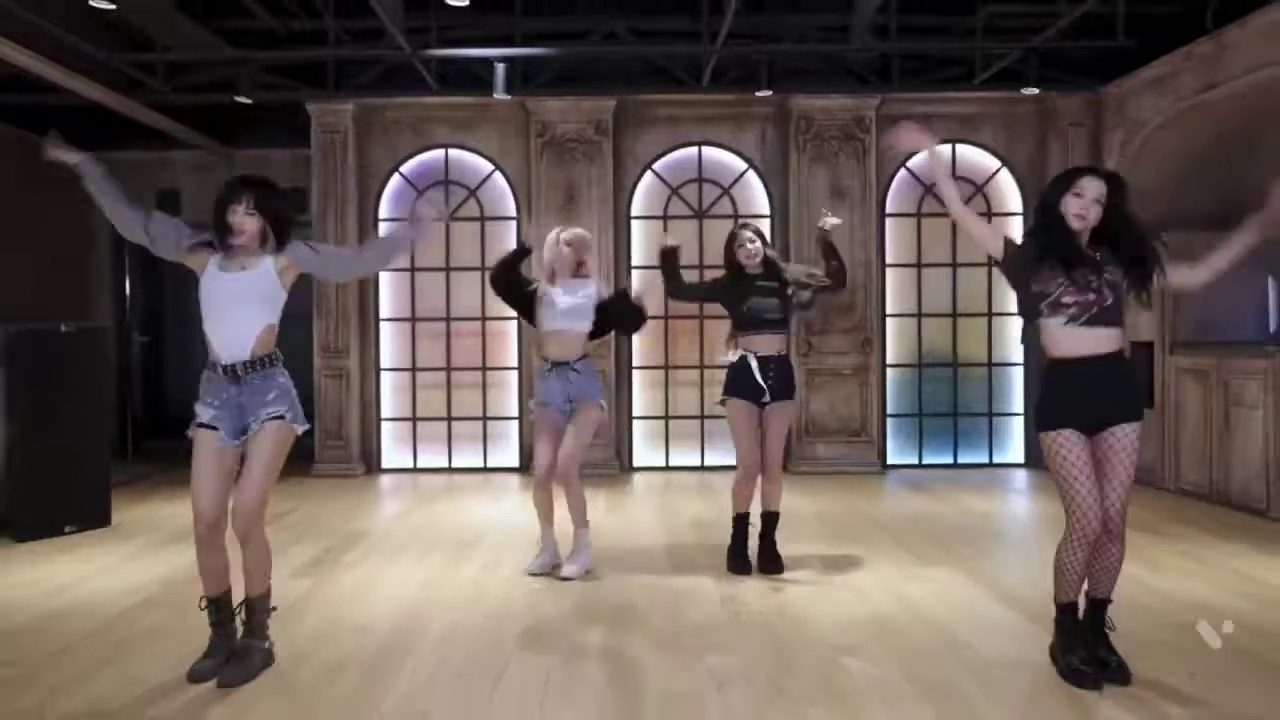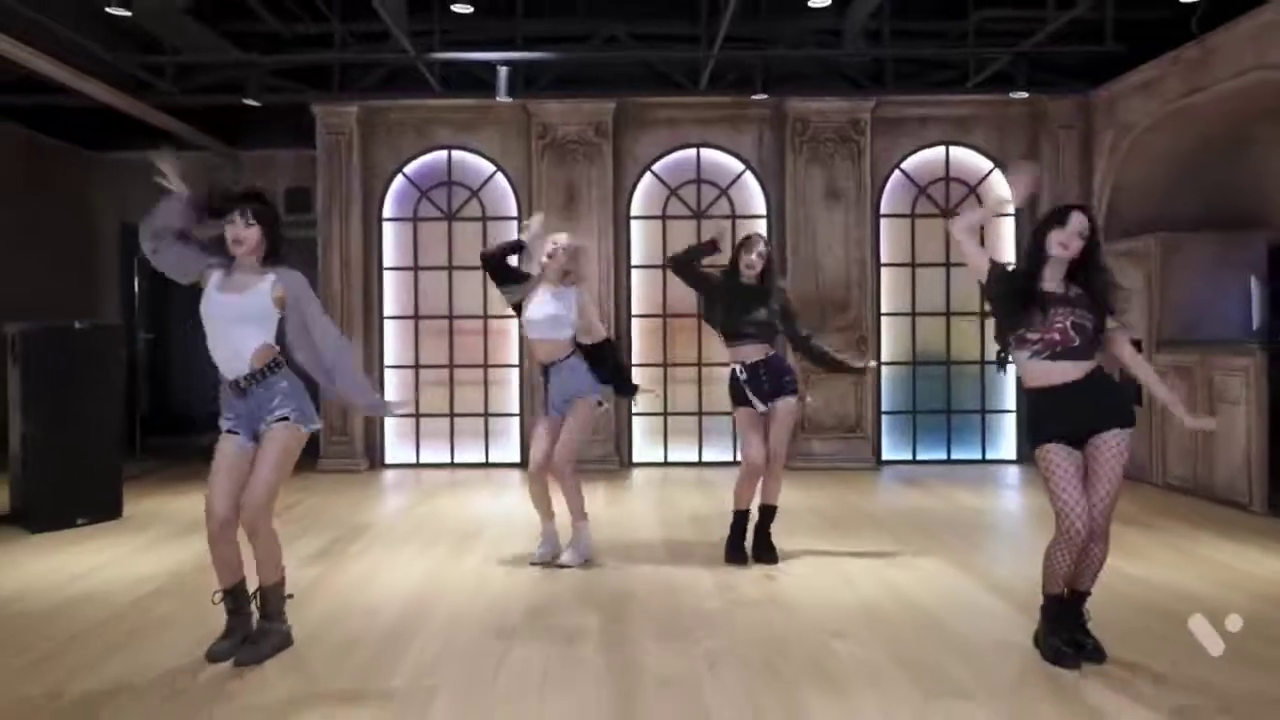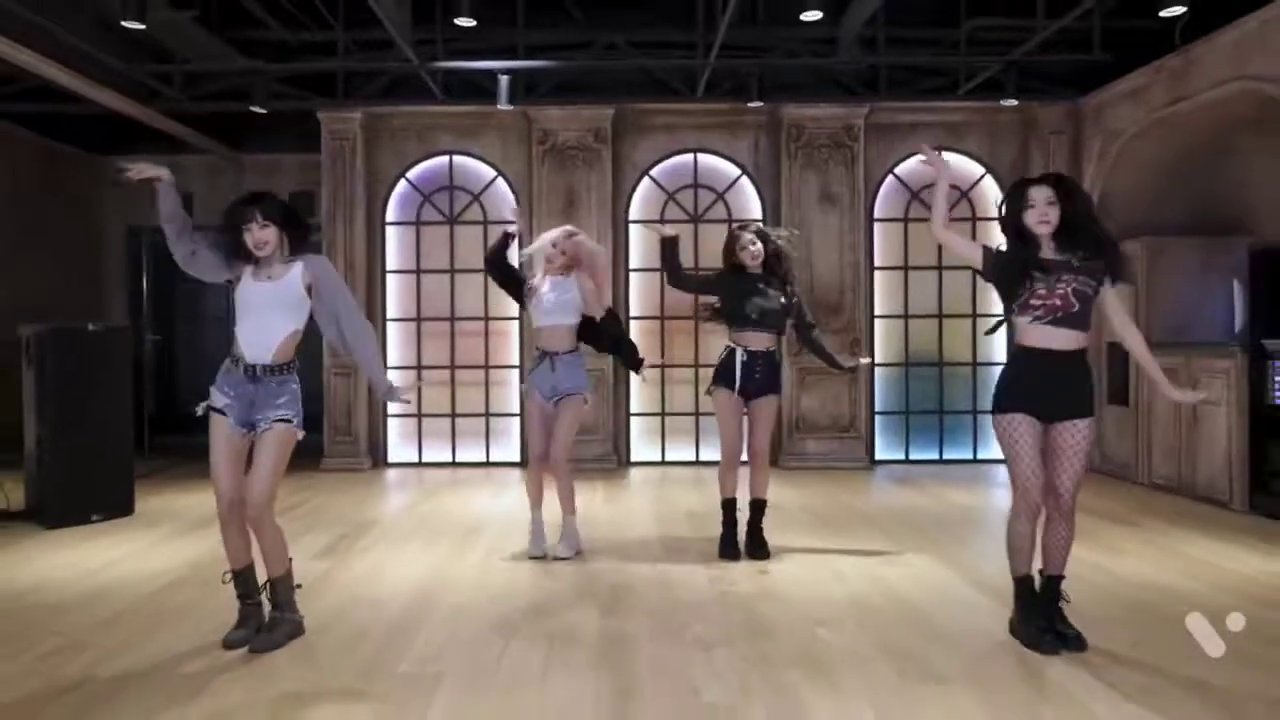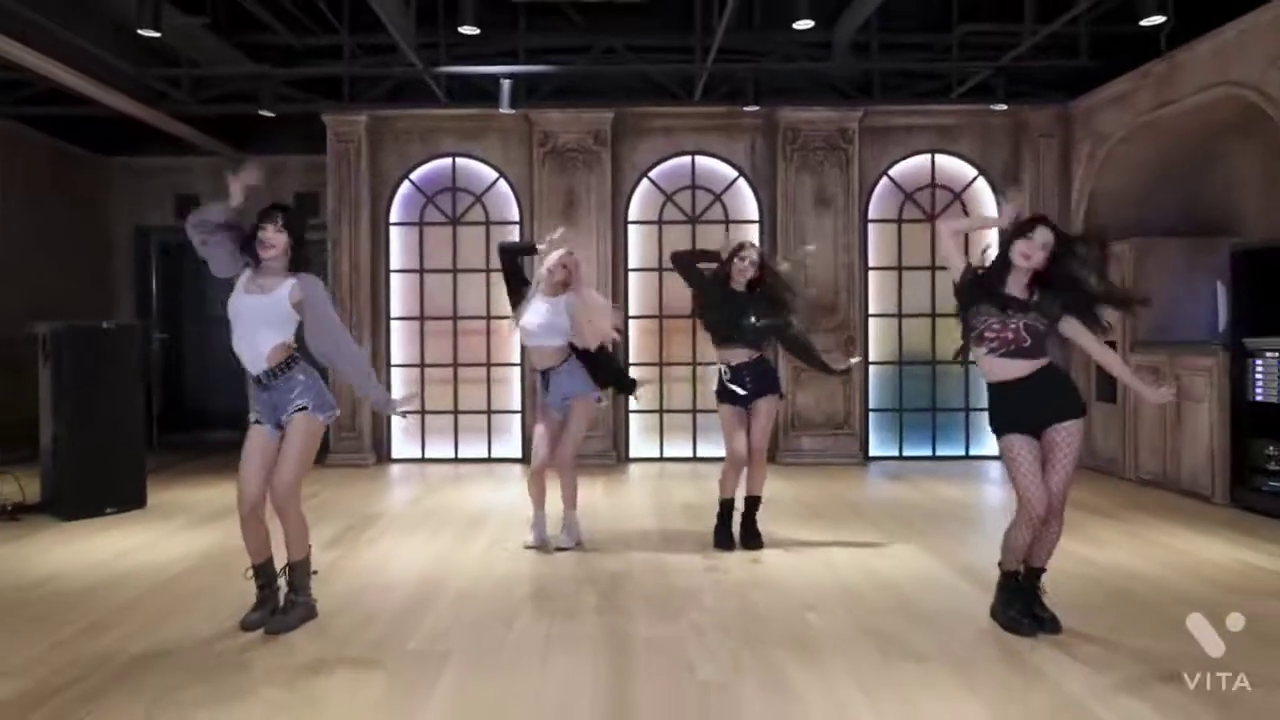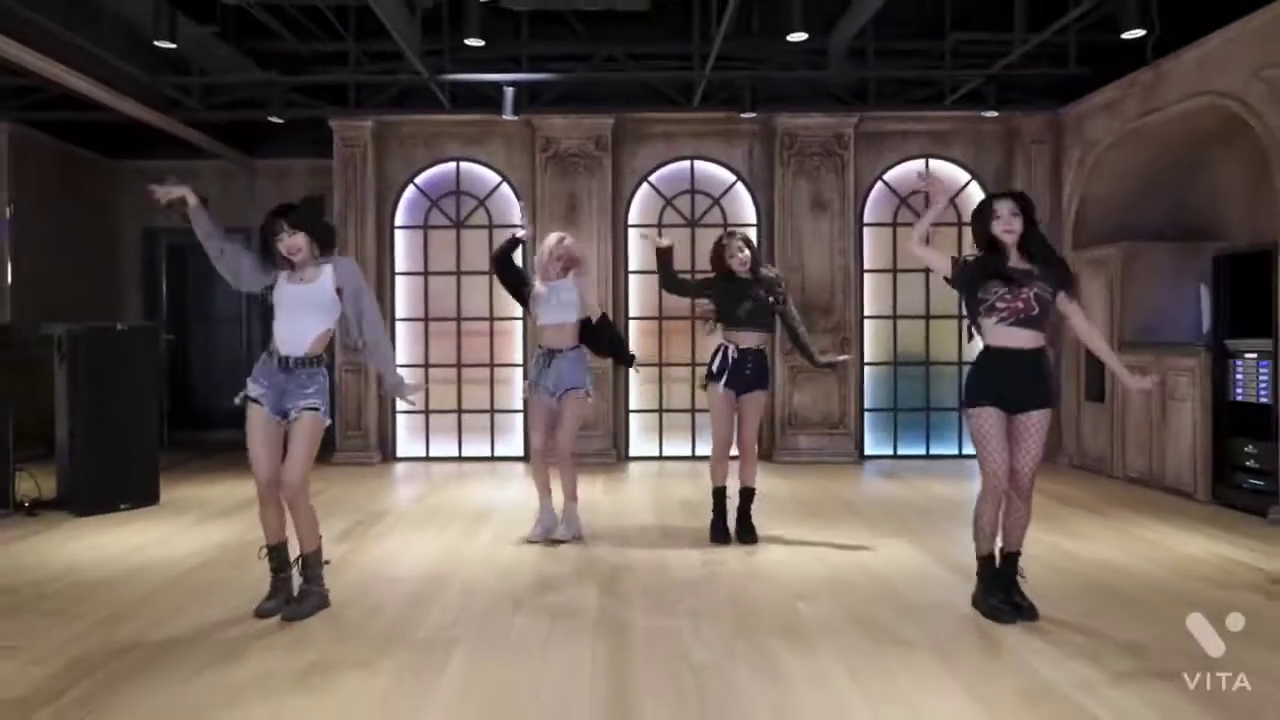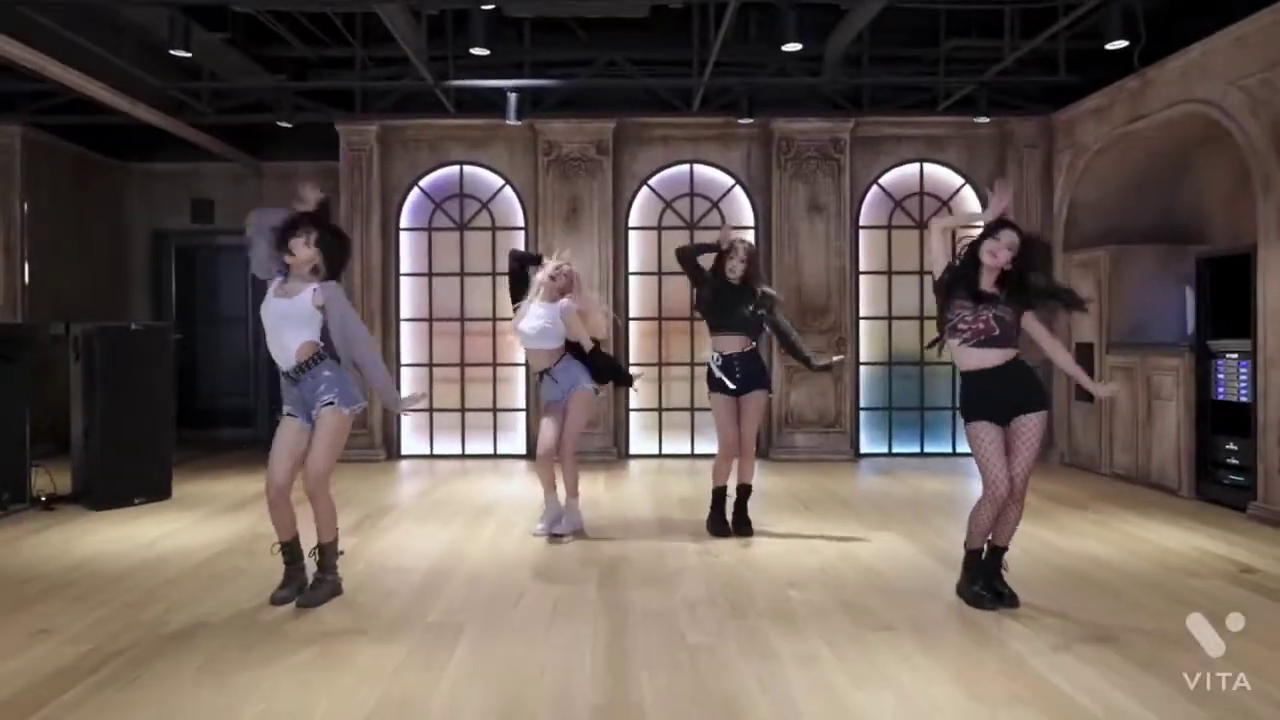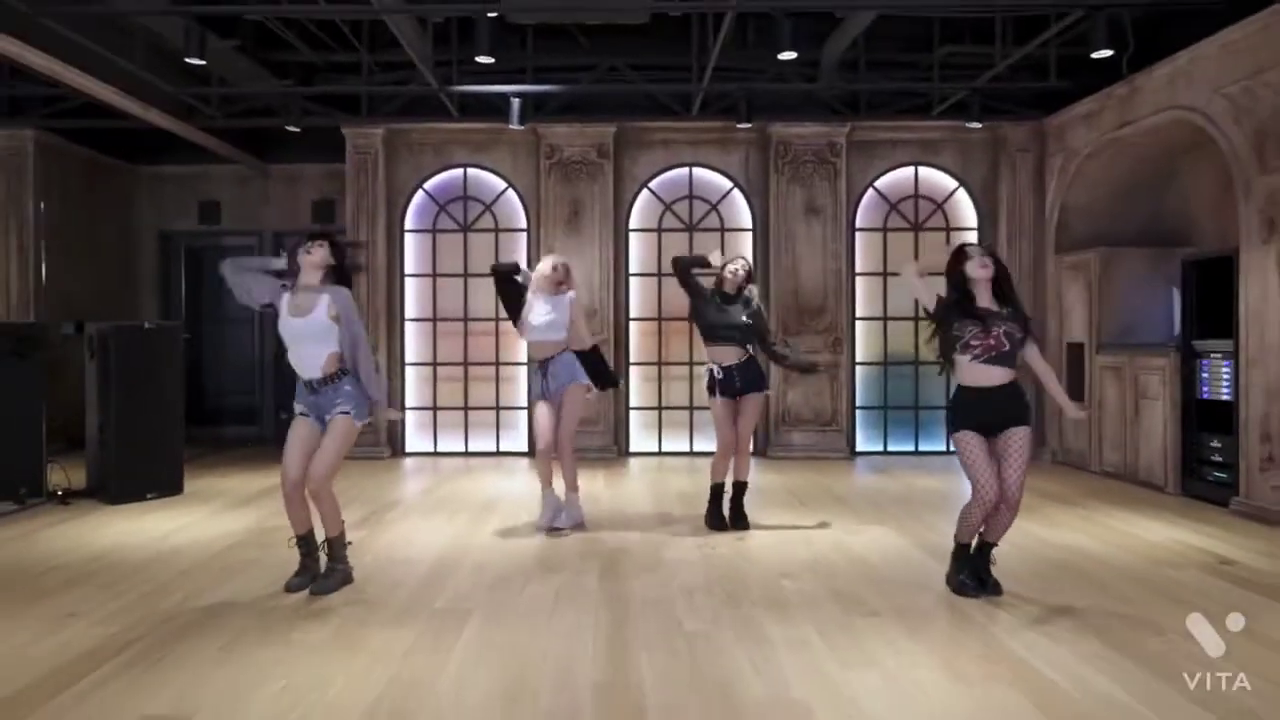
dt=0.2s
person 1, frame 1
left shoulder: (1118, 260)
right shoulder: (1027, 258)
left elbow: (1197, 275)
right elbow: (963, 215)
left hip: (1116, 392)
right hip: (1061, 397)
left knee: (1113, 521)
right knee: (1085, 522)
left ankle: (1094, 631)
right ankle: (1067, 635)
person 1, frame 2
left shoulder: (1089, 294)
right shoulder: (1011, 285)
left elbow: (1128, 354)
right elbow: (961, 233)
left wrist: (1179, 409)
right wrist: (1009, 198)
left hip: (1105, 406)
right hip: (1052, 415)
left knee: (1098, 524)
right knee: (1075, 525)
left ankle: (1075, 617)
right ankle: (1050, 622)
person 1, frame 3
left shoulder: (1088, 265)
right shoulder: (1004, 262)
left elbow: (1123, 326)
right elbow: (941, 229)
left wrist: (1165, 384)
right wrist: (943, 179)
left hip: (1070, 385)
right hip: (1019, 384)
left knee: (1064, 501)
right knee: (1030, 497)
left ankle: (1051, 604)
right ankle: (1024, 605)
person 1, frame 4
left shoulder: (1050, 299)
right shoulder: (977, 285)
left elbow: (1094, 345)
right elbow: (950, 228)
left wrist: (1144, 387)
right wrist: (1004, 220)
left hip: (1058, 398)
right hip: (1009, 403)
left knee: (1055, 505)
right knee: (1034, 505)
left ankle: (1030, 591)
right ankle: (1006, 594)
person 1, frame 5
left shoulder: (1044, 273)
right shoulder: (973, 271)
left elbow: (1081, 325)
right elbow: (916, 246)
left wrist: (1123, 373)
right wrist: (937, 204)
left hip: (1033, 379)
right hip: (988, 379)
left knee: (1022, 485)
right knee: (996, 482)
left ankle: (1009, 579)
right ankle: (986, 581)
person 1, frame 6
left shoulder: (1013, 297)
right shoulder: (953, 282)
left elbow: (1047, 341)
right elbow: (938, 226)
left wrist: (1090, 383)
right wrist: (987, 216)
left hip: (1023, 391)
right hip: (980, 396)
left knee: (1017, 487)
right knee: (997, 488)
left ankle: (992, 570)
right ankle: (971, 573)
person 1, frame 7
left shoulder: (1011, 314)
right shoulder: (952, 309)
left elbow: (1036, 362)
right elbow: (911, 273)
left wrist: (1065, 404)
left hip: (1011, 410)
right hip: (968, 412)
left knee: (1011, 497)
right knee: (987, 493)
left ankle: (980, 562)
right ankle: (960, 563)
person 2, frame 1
left shoulder: (287, 260)
right shoulder: (205, 255)
left elbow: (363, 260)
right elbow: (136, 222)
left wrist: (410, 235)
left hip: (267, 391)
right hip: (217, 397)
left knee: (247, 516)
right knee: (206, 521)
left ankle: (257, 639)
right ankle: (222, 635)
person 2, frame 2
left shoulder: (283, 281)
right shoulder: (213, 271)
left elbow: (323, 338)
right elbow: (155, 241)
left wrist: (365, 396)
right wrist: (179, 197)
left hip: (281, 396)
right hip: (237, 404)
left knee: (256, 512)
right knee: (218, 520)
left ankle: (274, 622)
right ankle: (239, 621)
person 2, frame 3
left shoulder: (312, 269)
right shoulder: (242, 269)
left elbow: (350, 324)
right elbow: (184, 245)
left wrist: (380, 383)
right wrist: (166, 185)
left hip: (276, 394)
right hip: (232, 390)
left knee: (256, 507)
right knee: (227, 506)
left ankle: (285, 614)
right ankle: (250, 609)
person 2, frame 4
left shoulder: (304, 286)
right shoulder: (245, 270)
left elbow: (337, 343)
right elbow: (200, 229)
left wrist: (379, 398)
right wrist: (234, 202)
left hip: (303, 390)
right hip: (263, 398)
left knee: (283, 494)
right knee: (248, 501)
left ankle: (301, 595)
right ankle: (267, 595)
person 2, frame 5
left shoulder: (341, 271)
right shoulder: (279, 274)
left elbow: (369, 328)
right elbow: (223, 251)
left wrist: (392, 381)
right wrist: (192, 204)
left hip: (307, 384)
right hip: (266, 381)
left knee: (293, 487)
right knee: (266, 487)
left ankle: (313, 587)
right ankle: (280, 581)
person 2, frame 6
left shoulder: (327, 291)
right shoulder: (276, 277)
left elbow: (359, 344)
right elbow: (257, 224)
left wrist: (392, 398)
right wrist: (299, 213)
left hip: (328, 388)
right hip: (295, 395)
left knee: (315, 479)
right knee: (276, 485)
left ankle: (328, 574)
right ankle: (294, 572)
person 2, frame 7
left shoulder: (339, 297)
right shoulder: (279, 295)
left elbow: (361, 352)
right elbow: (230, 268)
left wrist: (379, 402)
right wrist: (277, 265)
left hip: (343, 395)
right hip: (307, 397)
left knee: (317, 481)
right knee: (290, 481)
left ankle: (339, 564)
right ankle: (309, 562)
person 3, frame 1
left shoulder: (784, 281)
right shoulder: (727, 285)
left elbow: (836, 281)
right elbow: (677, 292)
left wrist: (826, 240)
right wrist: (670, 256)
left hip: (779, 375)
right hip: (743, 376)
left knee: (773, 464)
right knee: (748, 465)
left ankle: (768, 543)
right ankle: (739, 544)
person 3, frame 2
left shoulder: (774, 295)
right shoulder: (720, 288)
left elbow: (802, 342)
right elbow: (680, 265)
left wrist: (846, 365)
right wrist: (714, 246)
left hip: (780, 377)
right hip: (745, 381)
left knee: (776, 461)
right knee: (754, 462)
left ankle: (763, 535)
right ankle: (737, 536)
person 3, frame 3
left shoulder: (783, 285)
right shoulder: (726, 280)
left elbow: (805, 331)
right elbow: (676, 278)
left wrist: (838, 362)
right wrist: (669, 243)
left hip: (767, 370)
right hip: (732, 368)
left knee: (760, 453)
right knee: (731, 454)
left ankle: (755, 529)
right ankle: (728, 530)
person 3, frame 4
left shoulder: (767, 300)
right shoulder: (714, 290)
left elbow: (793, 341)
right elbow: (679, 261)
left wrist: (829, 367)
right wrist: (718, 256)
left hip: (763, 379)
right hip: (729, 382)
left knee: (758, 453)
right knee: (737, 456)
left ankle: (749, 523)
right ankle: (723, 524)
person 3, frame 5
left shoulder: (771, 283)
right shoulder: (717, 285)
left elbow: (792, 323)
right elbow: (670, 285)
left wrist: (814, 358)
right wrist: (664, 251)
left hip: (757, 366)
right hip: (725, 365)
left knee: (748, 445)
right knee: (722, 443)
left ankle: (744, 516)
right ankle: (719, 516)
person 3, frame 6
left shoulder: (759, 294)
right shoulder: (710, 284)
left elbow: (783, 332)
right elbow: (684, 254)
left wrist: (811, 362)
right wrist: (718, 245)
left hip: (751, 370)
right hip: (720, 371)
left knee: (747, 444)
right knee: (728, 445)
left ankle: (741, 511)
right ankle: (717, 511)
person 3, frame 7
left shoulder: (750, 305)
right shoulder: (705, 296)
left elbow: (768, 348)
right elbow: (678, 264)
left wrist: (802, 365)
right wrist: (707, 261)
left hip: (751, 376)
right hip: (720, 378)
left knee: (743, 444)
right knee: (726, 445)
left ankle: (737, 506)
right ankle: (715, 507)
person 4, frame 1
left shoulder: (591, 291)
right shoulder: (539, 291)
left elbow: (629, 321)
right elbow: (500, 278)
left wrist: (625, 300)
right wrist: (525, 250)
left hip: (583, 384)
right hip: (549, 384)
left knee: (566, 469)
right knee: (541, 473)
left ankle: (582, 549)
right ankle: (548, 546)
person 4, frame 2
left shoulder: (576, 296)
right shoulder: (529, 289)
left elbow: (598, 341)
right elbow: (491, 260)
left wrist: (625, 384)
right wrist: (524, 241)
left hip: (578, 381)
right hip: (549, 383)
left knee: (561, 463)
right knee: (536, 466)
left ankle: (581, 540)
right ankle: (549, 538)
person 4, frame 3
left shoulder: (580, 284)
right shoulder: (531, 282)
left elbow: (605, 322)
right elbow: (493, 263)
left wrist: (634, 359)
right wrist: (509, 234)
left hip: (569, 373)
right hip: (538, 373)
left knee: (557, 459)
right knee: (536, 460)
left ankle: (570, 534)
right ankle: (537, 532)
person 4, frame 4
left shoulder: (571, 303)
right shoulder: (529, 296)
left elbow: (592, 347)
right elbow: (507, 254)
left wrist: (625, 382)
right wrist: (535, 248)
left hip: (575, 384)
right hip: (547, 387)
left knee: (564, 458)
right knee: (538, 463)
left ankle: (571, 525)
right ankle: (538, 525)
person 4, frame 5
left shoulder: (574, 283)
right shoulder: (532, 286)
left elbow: (597, 322)
right elbow: (500, 259)
left wrist: (624, 356)
right wrist: (519, 238)
left hip: (571, 371)
right hip: (541, 372)
left knee: (562, 449)
right knee: (538, 450)
left ankle: (570, 519)
right ankle: (546, 513)
person 4, frame 6
left shoulder: (564, 307)
right shoulder: (527, 301)
left elbow: (587, 344)
right elbow: (516, 260)
left wrist: (621, 376)
right wrist: (542, 262)
left hip: (575, 380)
right hip: (549, 388)
left knee: (566, 449)
right knee: (544, 452)
left ankle: (572, 514)
right ankle: (553, 506)
person 4, frame 7
left shoulder: (570, 300)
right shoulder: (526, 298)
left elbow: (584, 344)
right elbow: (499, 272)
left wrist: (609, 378)
right wrist: (526, 273)
left hip: (569, 372)
right hip: (542, 378)
left knee: (565, 443)
right knee: (543, 446)
left ankle: (572, 507)
right ankle: (549, 501)
